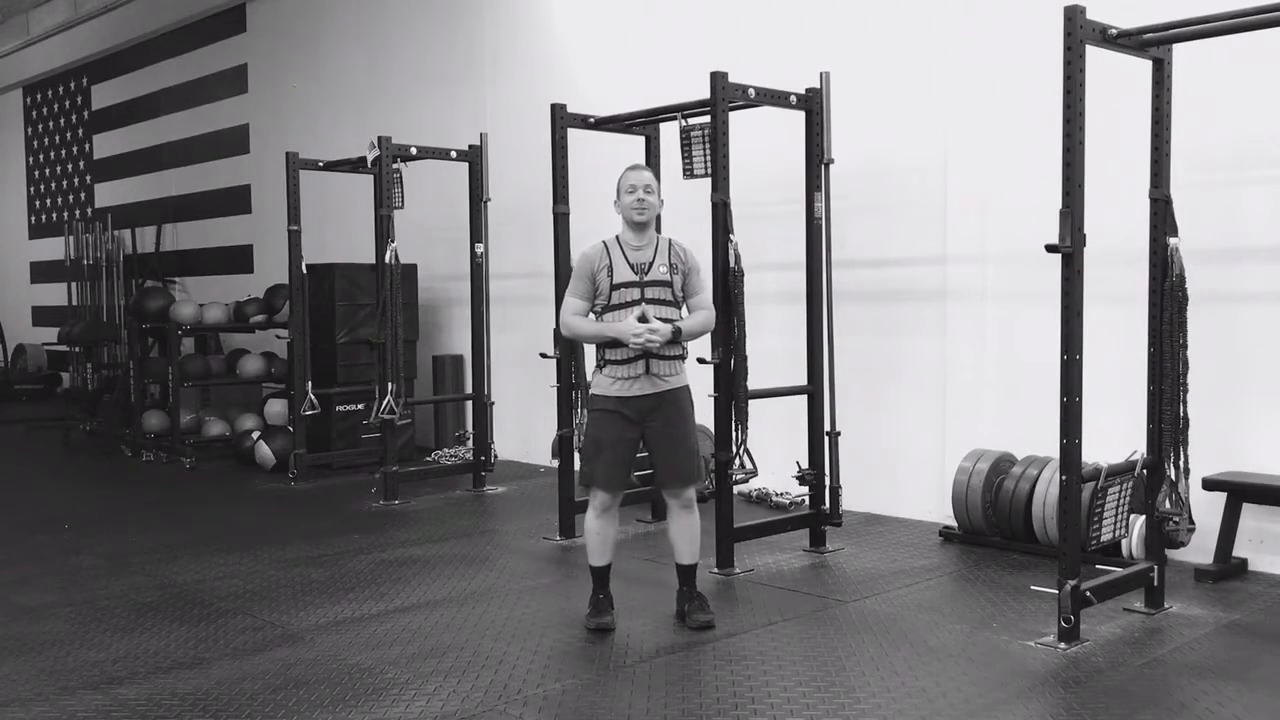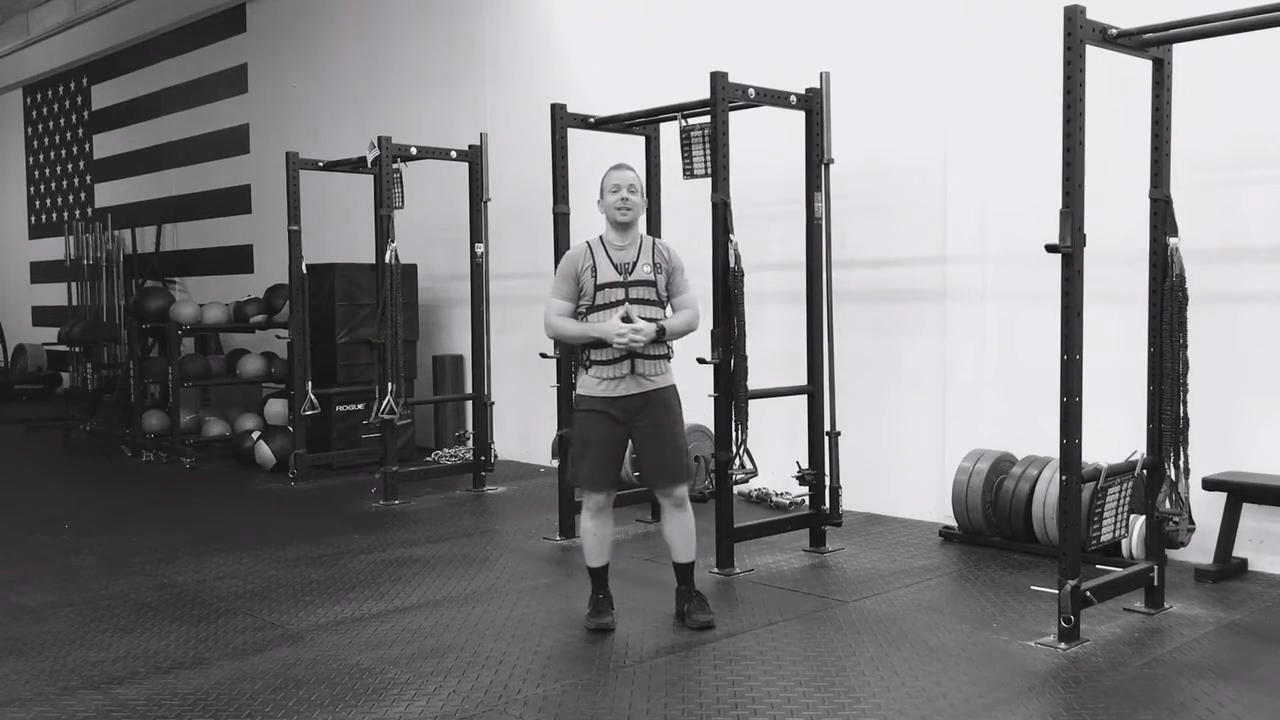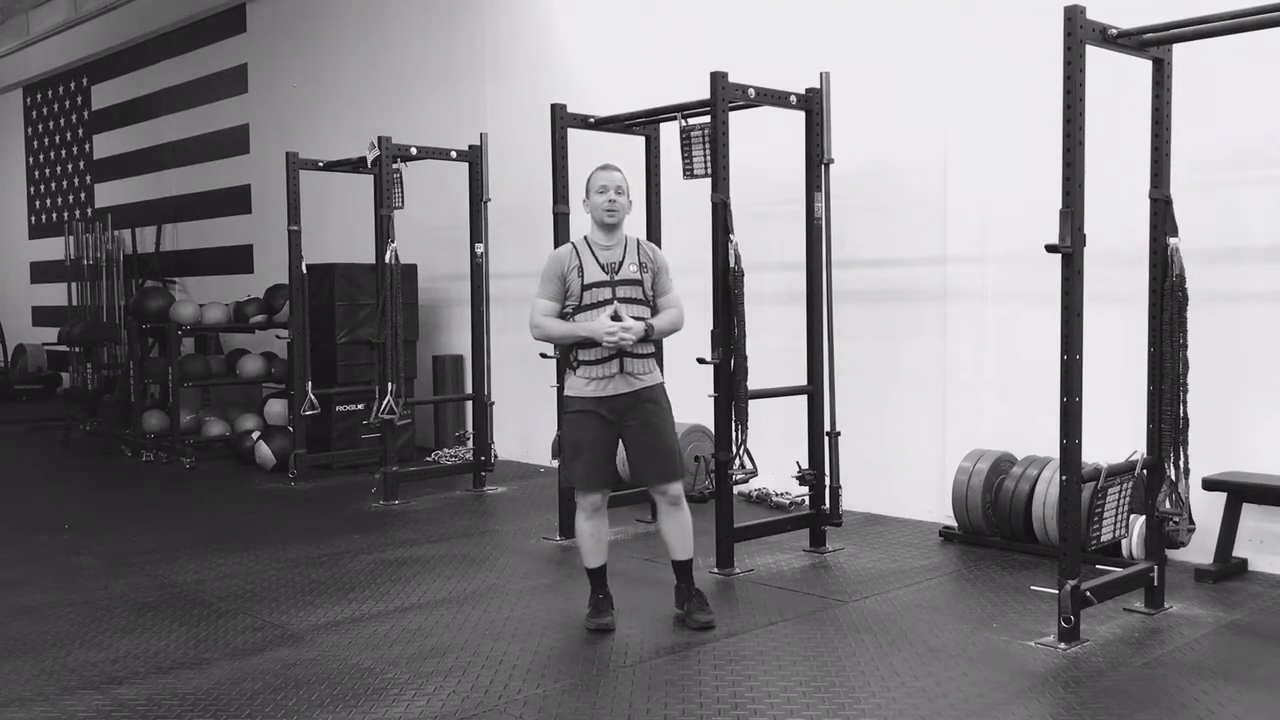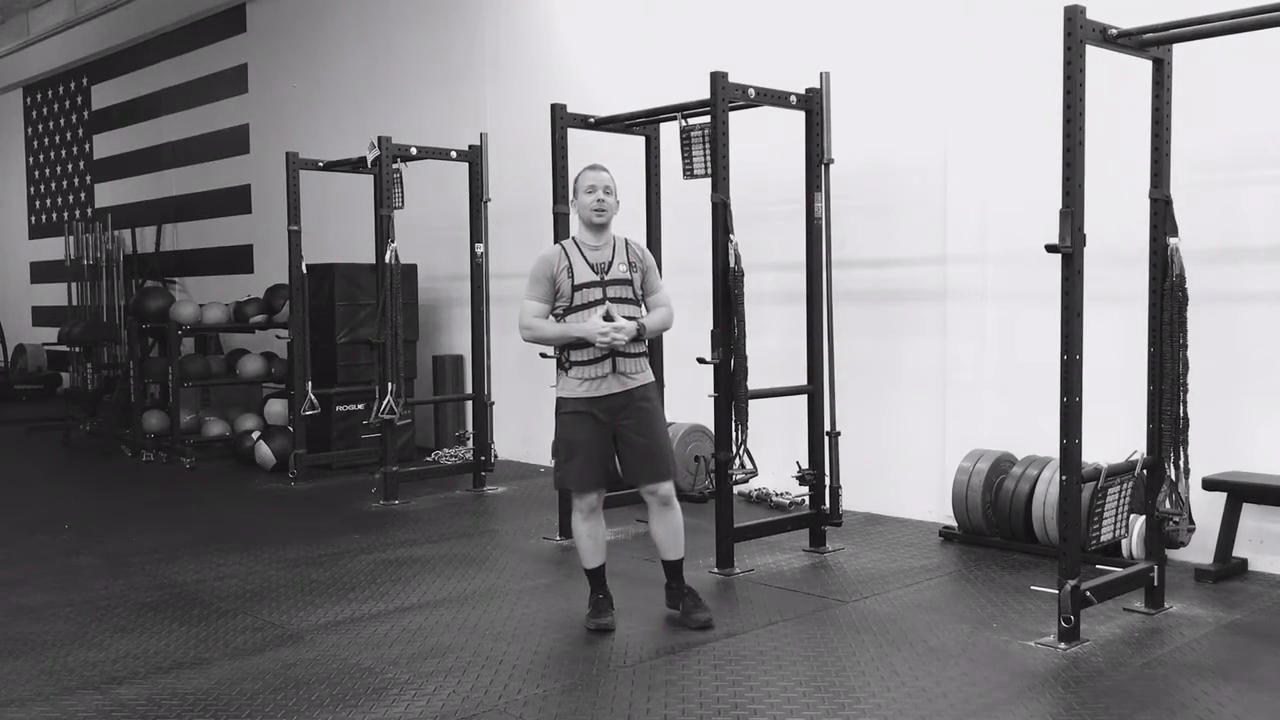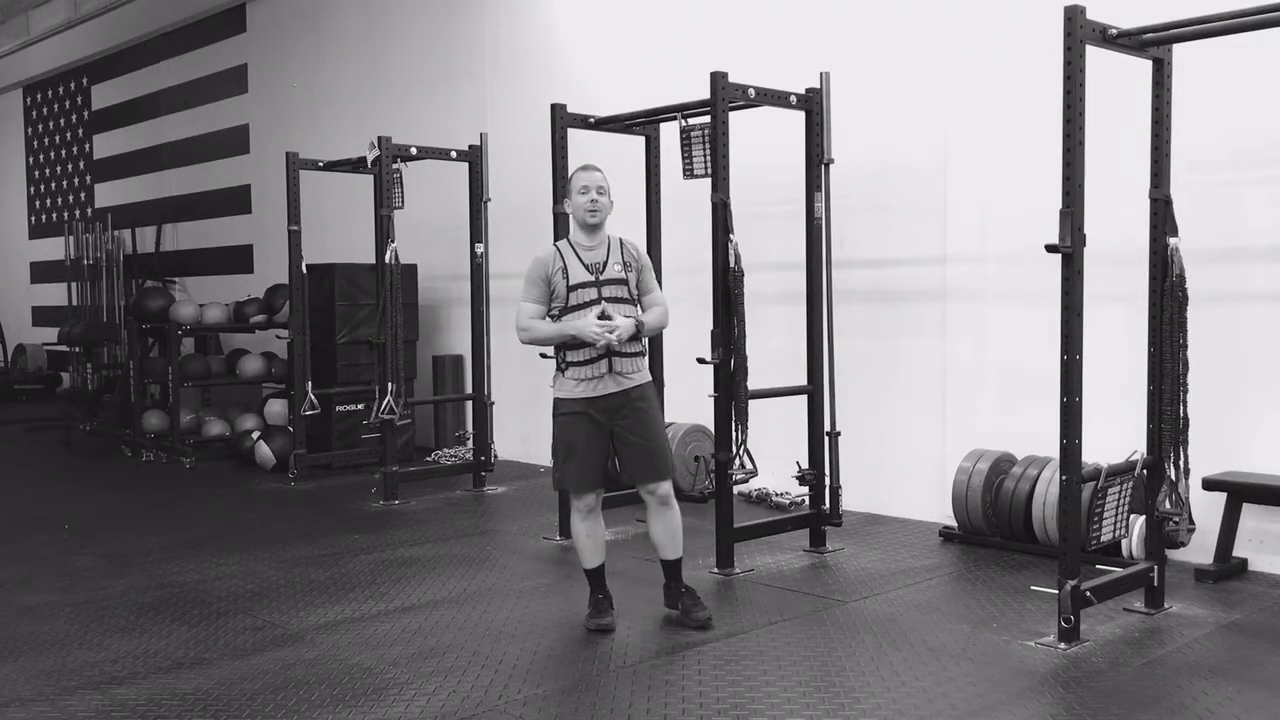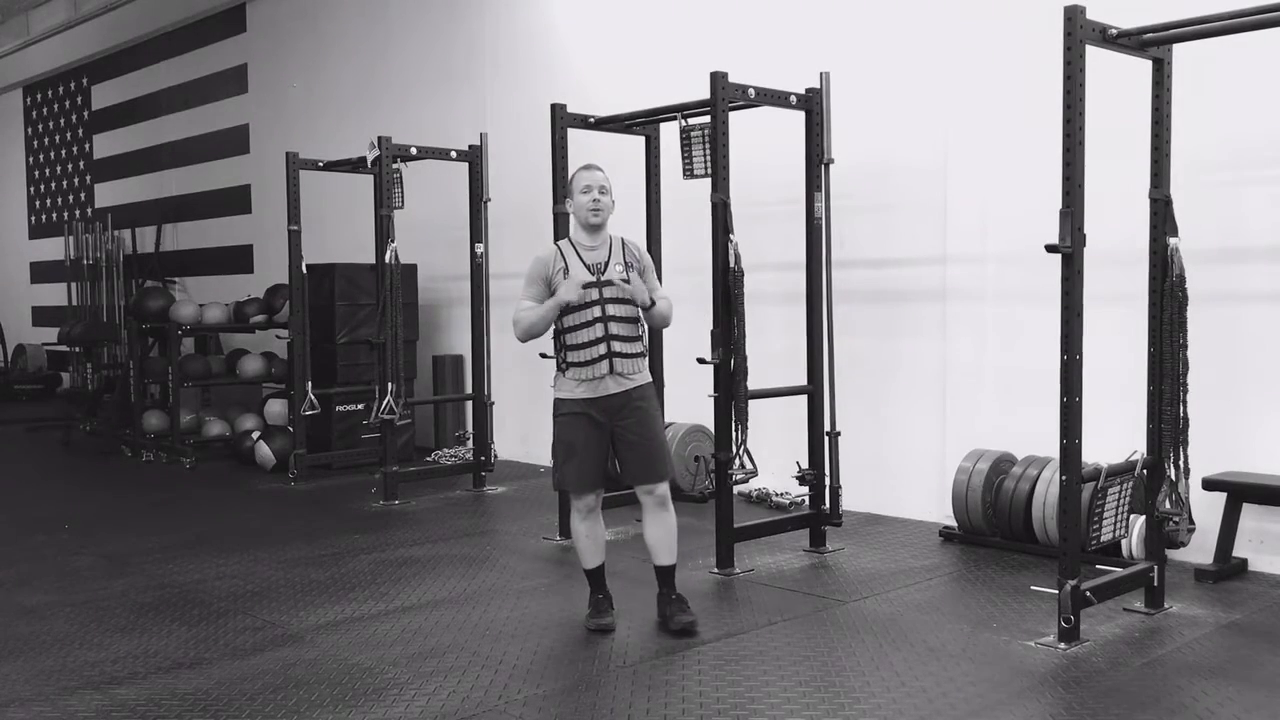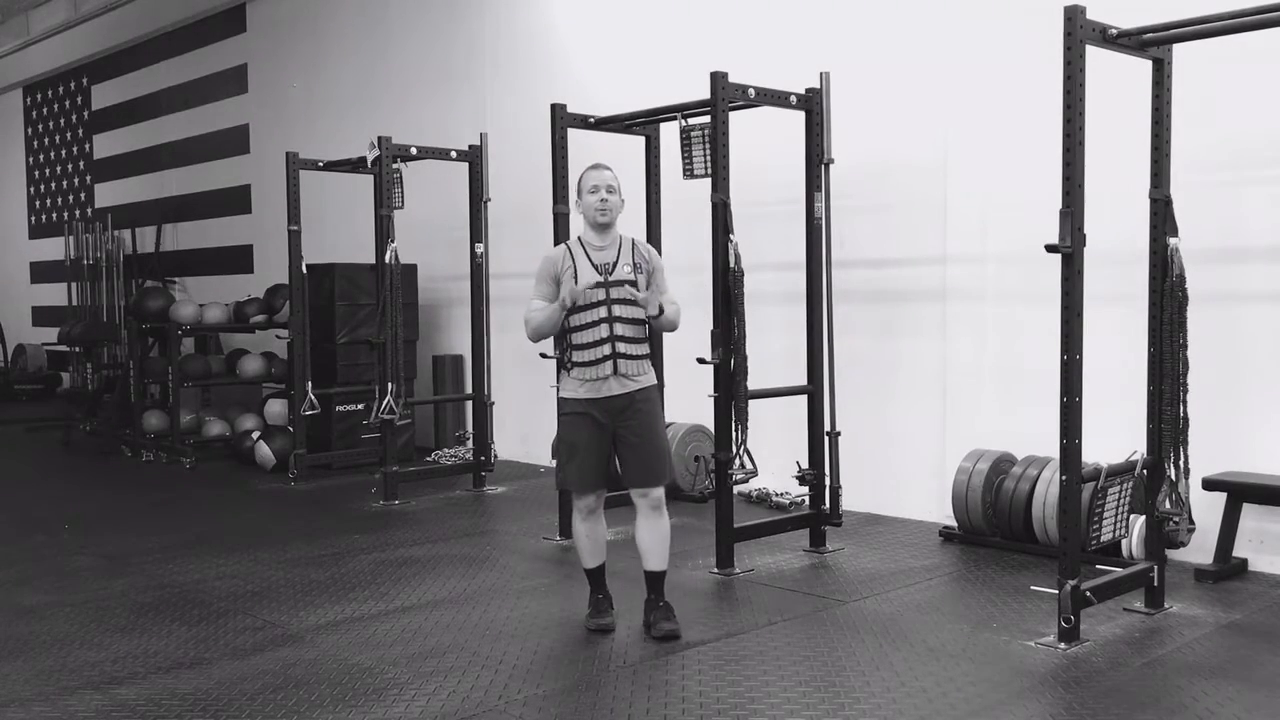
dt=0.3s
person 1, frame 1
left shoulder: (680, 255)
right shoulder: (594, 257)
left elbow: (706, 315)
right elbow: (568, 322)
left wrist: (672, 331)
right wrist: (617, 330)
left hip: (669, 391)
right hip: (612, 394)
left knee: (683, 494)
right knee: (603, 497)
left ankle: (688, 593)
right ankle: (600, 595)
person 1, frame 2
left shoulder: (664, 255)
right shoulder: (578, 258)
left elbow: (690, 315)
right elbow: (553, 323)
left wrist: (655, 330)
right wrist: (601, 330)
left hip: (656, 390)
right hip: (598, 394)
left knee: (675, 493)
right knee: (596, 498)
left ankle: (687, 592)
right ankle: (600, 595)
person 1, frame 3
left shoulder: (649, 255)
right shoulder: (564, 259)
left elbow: (675, 314)
right elbow: (539, 325)
left wrist: (644, 328)
right wrist: (591, 329)
left hip: (644, 389)
right hip: (587, 395)
left knee: (671, 490)
right knee: (591, 499)
left ankle: (687, 590)
right ankle: (599, 595)
person 1, frame 4
left shoulder: (637, 254)
right shoulder: (552, 260)
left elbow: (665, 312)
right elbow: (529, 327)
left wrist: (636, 326)
right wrist: (583, 330)
left hip: (637, 388)
right hip: (579, 396)
left knee: (661, 490)
right knee: (586, 500)
left ankle: (677, 588)
right ankle: (599, 595)
person 1, frame 5
left shoulder: (633, 253)
right shoulder: (547, 262)
left elbow: (660, 311)
right elbow: (526, 329)
left wrist: (635, 322)
right wrist: (574, 327)
left hip: (634, 388)
right hip: (577, 395)
left knee: (659, 489)
right knee: (585, 499)
left ankle: (676, 586)
right ankle: (599, 595)
person 1, frame 6
left shoulder: (634, 253)
right shoulder: (548, 260)
left elbow: (665, 314)
right elbow: (522, 328)
left wrist: (647, 301)
right wrist: (558, 303)
left hip: (634, 389)
right hip: (577, 397)
left knee: (656, 492)
right knee: (584, 500)
left ankle: (668, 594)
right ankle: (599, 595)
person 1, frame 7
left shoulder: (644, 254)
right shoulder: (557, 259)
left elbow: (673, 317)
right elbow: (532, 328)
left wrist: (657, 309)
right wrist: (562, 306)
left hip: (638, 391)
right hip: (581, 396)
left knee: (651, 496)
right knee: (586, 500)
left ankle: (656, 600)
right ankle: (598, 595)
